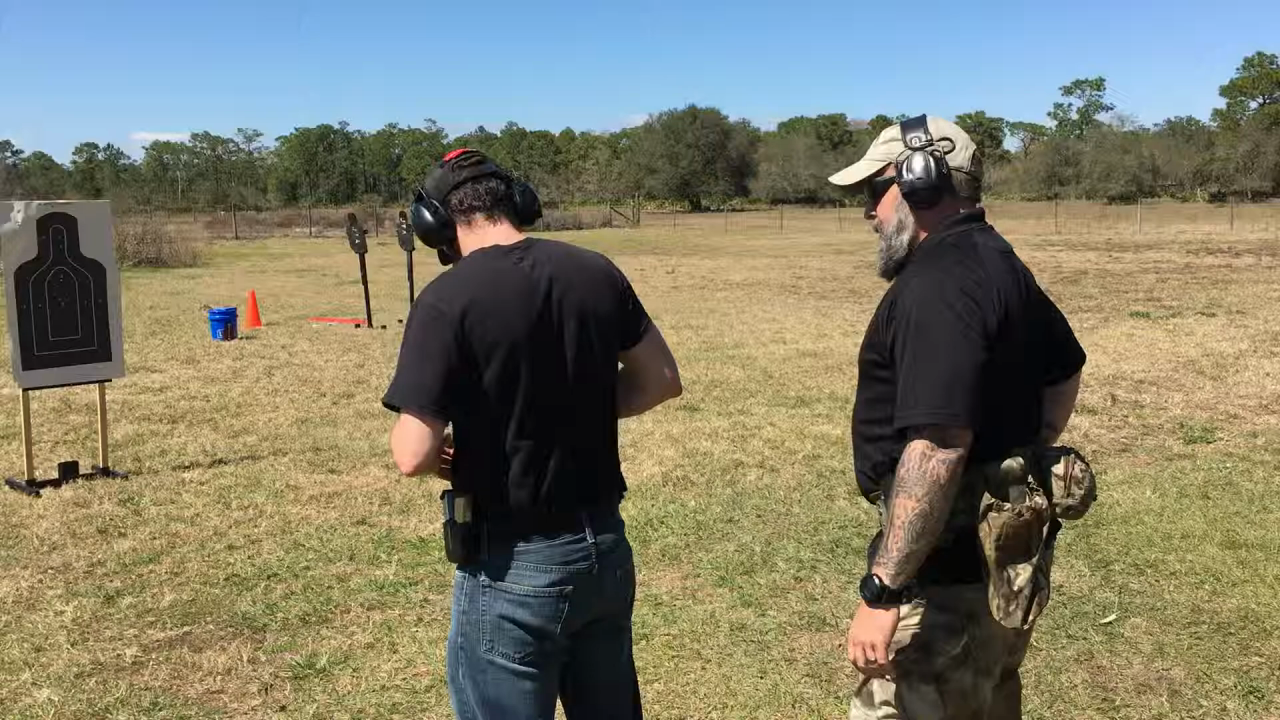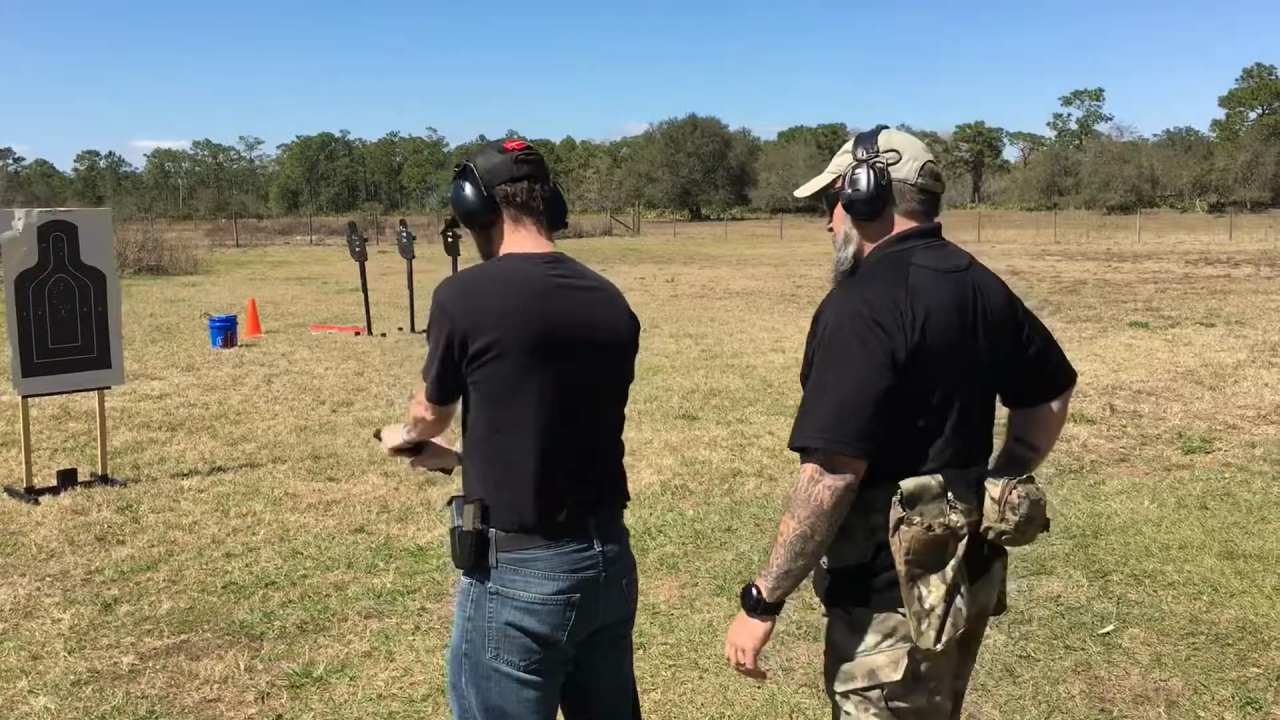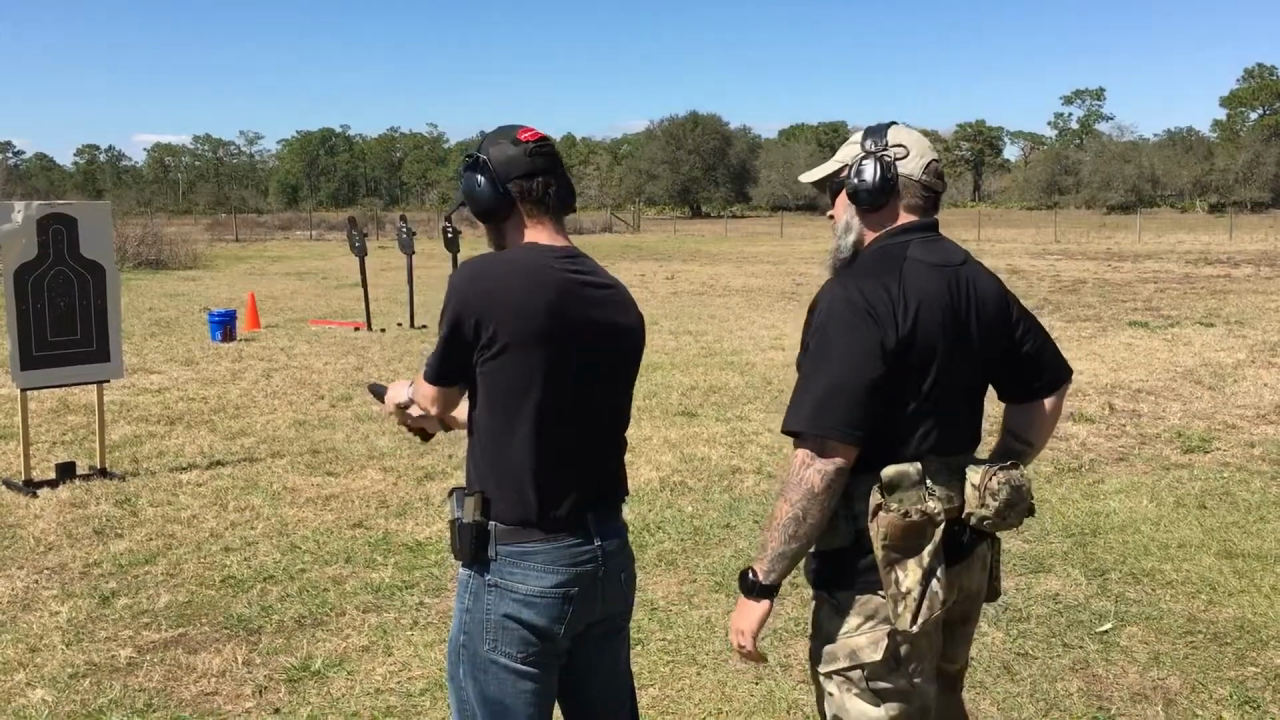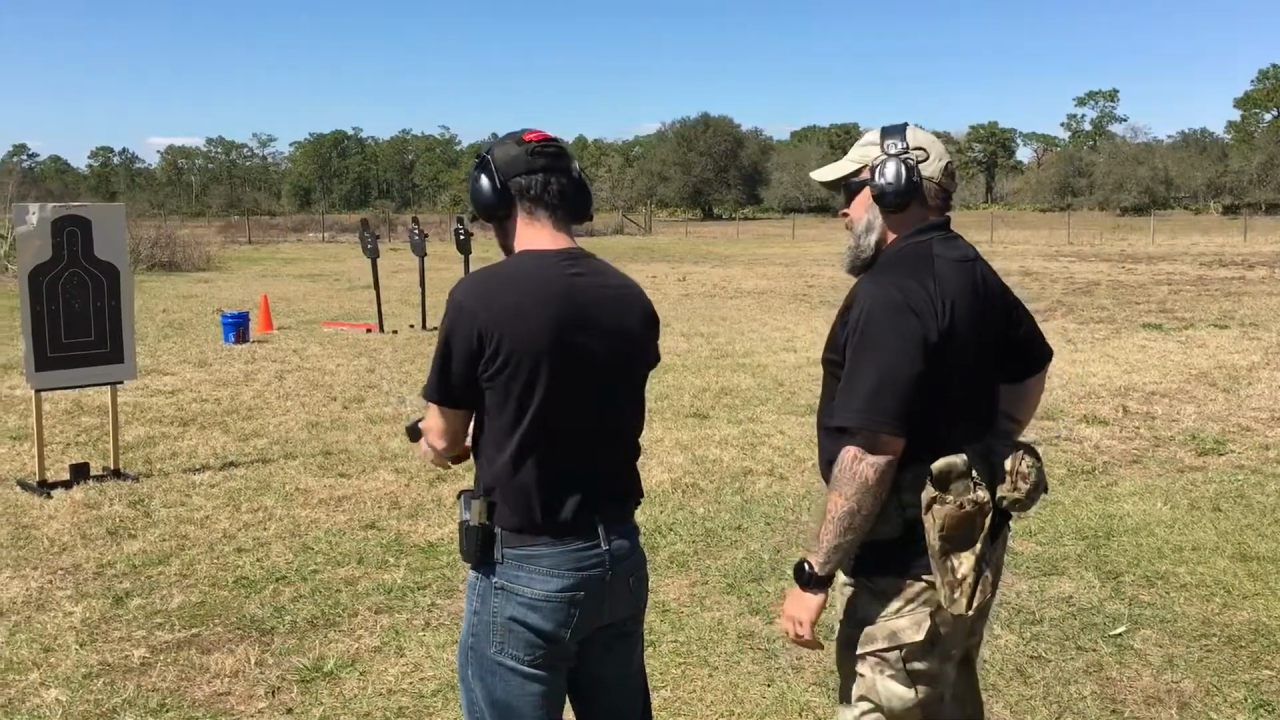
dt=0.5s
person 1, frame 1
left shoulder: (937, 285)
right shoulder: (1001, 266)
left elbow: (936, 447)
right elbow: (1062, 372)
left wrist: (881, 590)
left hip: (950, 563)
person 1, frame 2
left shoulder: (863, 305)
right shoulder: (980, 284)
left elbow: (833, 470)
right elbow: (1051, 390)
left wrist: (762, 600)
left hip: (893, 583)
right hip: (967, 559)
person 1, frame 3
left shoulder: (857, 294)
right shoulder: (974, 280)
left elbow: (824, 457)
right elbow: (1046, 388)
left wrist: (759, 583)
left hip: (881, 567)
right hip: (959, 548)
person 1, frame 4
left shoulder: (890, 292)
right shoulder: (975, 272)
left elbow: (872, 449)
right elbow: (1029, 370)
left wrist: (813, 575)
left hip: (911, 556)
person 2, frame 1
left shoulder: (450, 297)
right shoulder: (596, 273)
left elbow: (414, 455)
right elbow: (660, 382)
left wrist: (428, 444)
left hip: (513, 566)
right hip: (605, 547)
person 2, frame 2
left shoulder: (466, 295)
right shoulder: (612, 303)
left elbow: (430, 416)
left wrist: (407, 434)
left hip: (518, 572)
right hip: (608, 558)
person 2, frame 3
left shoulder: (483, 282)
right shoulder: (618, 299)
left elbow: (436, 403)
left wrist: (404, 396)
right wrist: (444, 411)
left hip: (518, 565)
right hip: (606, 552)
person 2, frame 4
left shoulder: (482, 295)
right shoulder: (632, 299)
left elbow: (444, 440)
left wrist: (436, 441)
left hip: (525, 568)
right hip: (618, 555)
